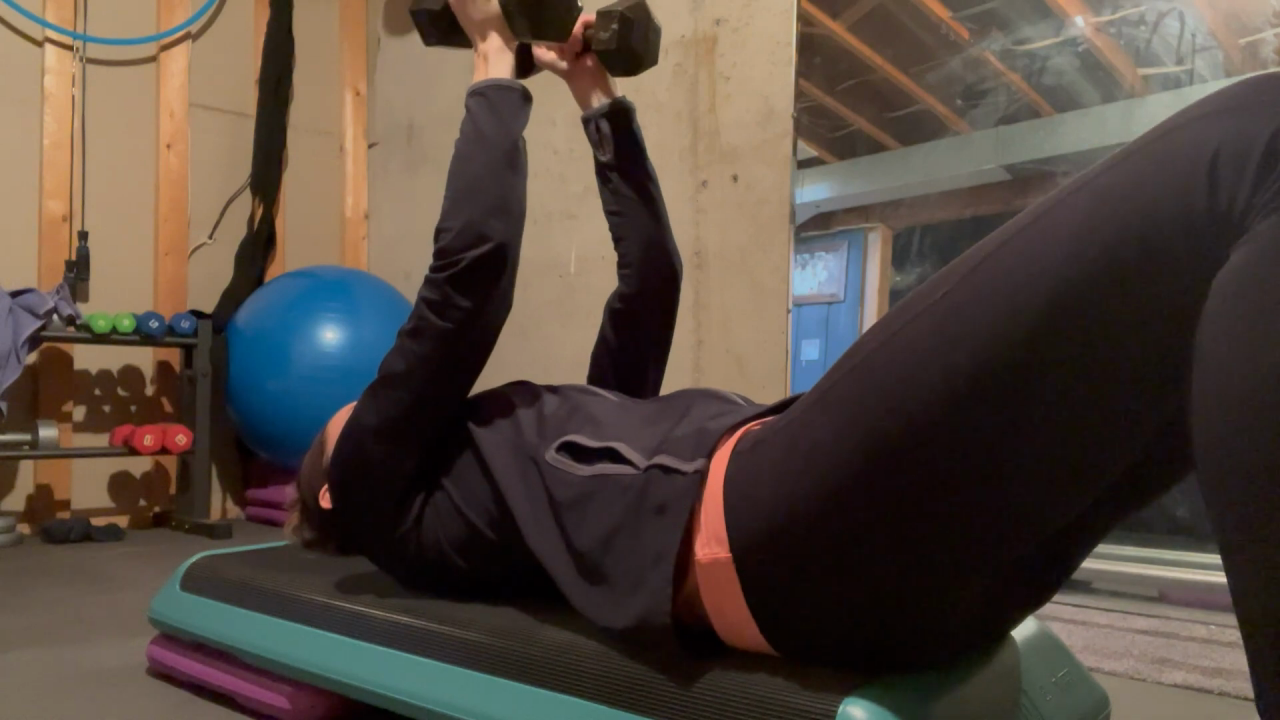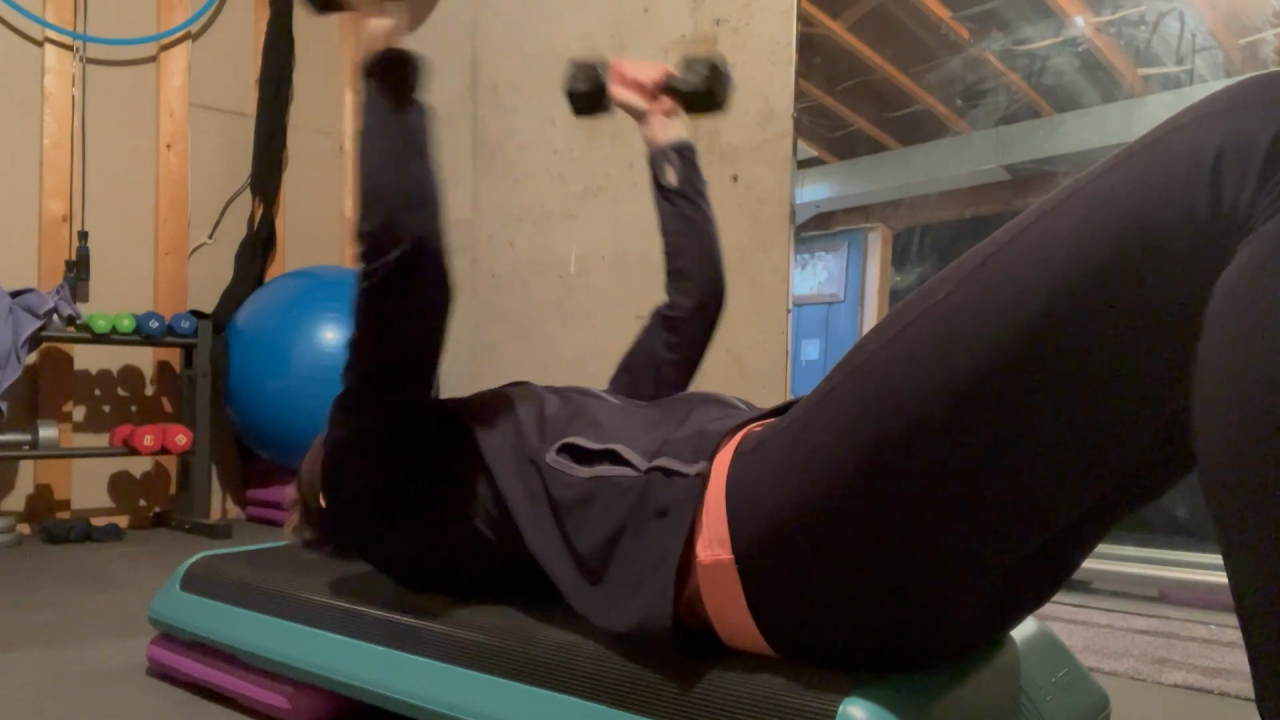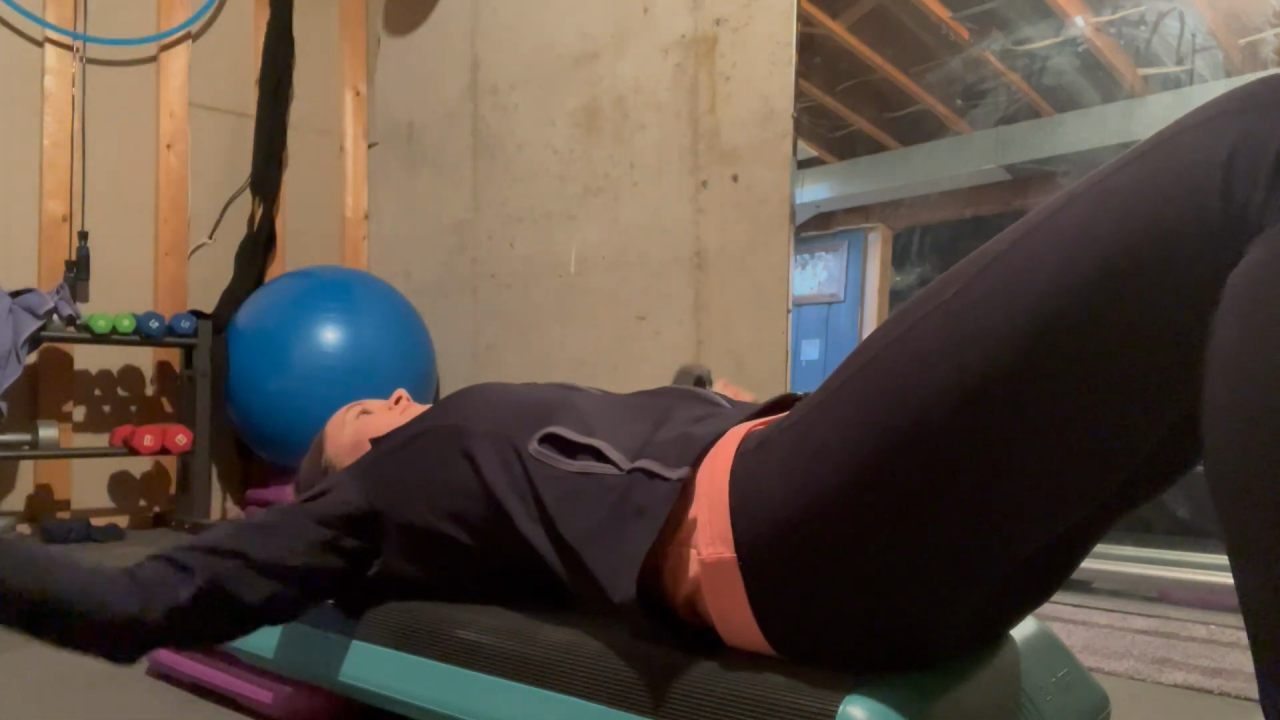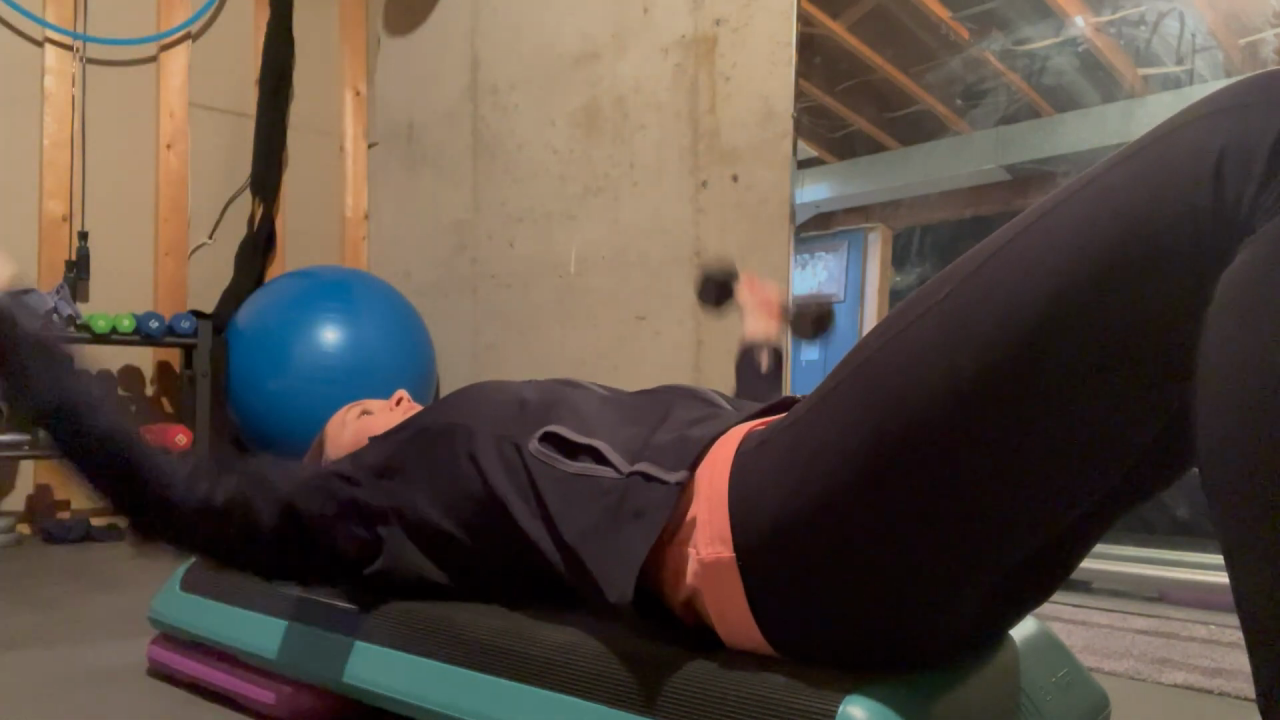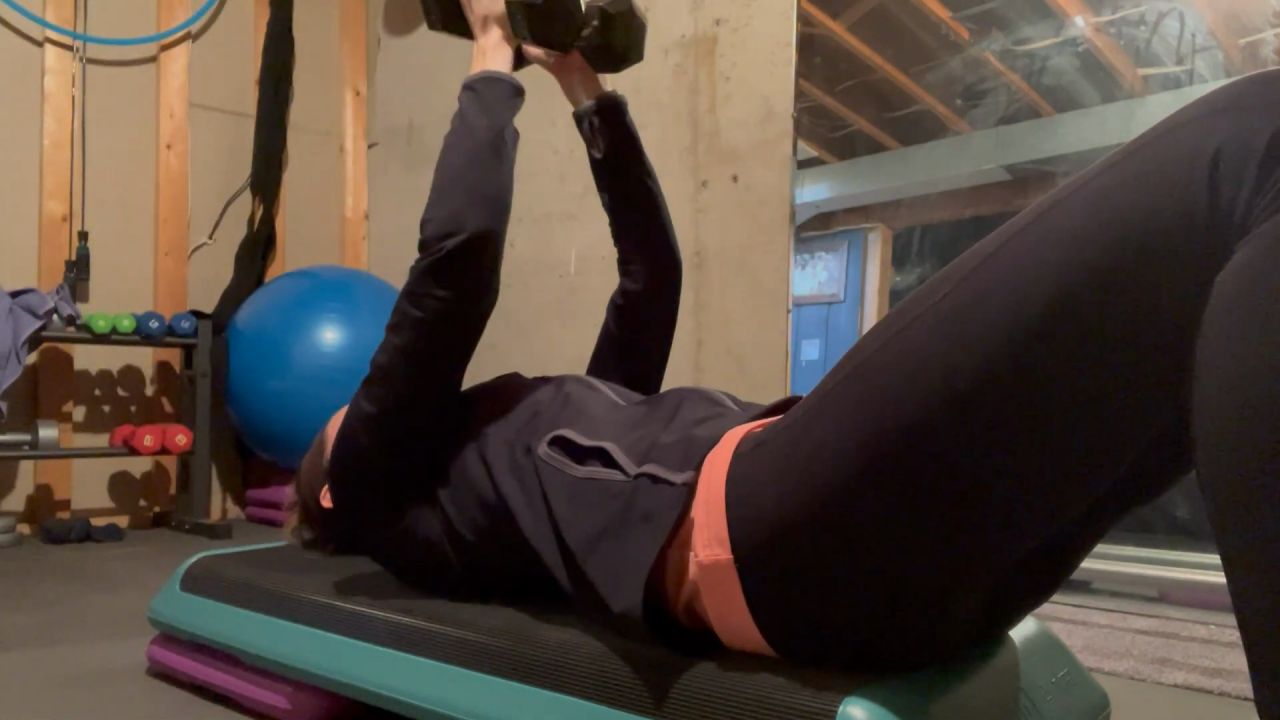
dt=1s
person 1, frame 1
left shoulder: (546, 439)
right shoulder: (386, 495)
left elbow: (649, 275)
right elbow: (470, 264)
left wrist: (598, 99)
right hip: (770, 532)
person 1, frame 2
left shoulder: (553, 443)
right shoulder: (396, 506)
left elbow: (692, 305)
right elbow: (404, 274)
left wrist: (660, 136)
right wrist: (390, 57)
left hip: (823, 512)
right hip: (771, 533)
person 1, frame 3
left shoulder: (501, 443)
right shoulder: (372, 500)
right elbow: (141, 605)
left wrist: (729, 396)
left hip: (827, 497)
right hip: (777, 530)
person 1, frame 4
left shoulder: (495, 442)
right shoulder: (377, 504)
right elbow: (186, 495)
left wrist: (755, 347)
left hip: (814, 484)
right hip: (773, 535)
person 1, frame 5
left shoulder: (560, 428)
right shoulder: (390, 489)
left elbow: (651, 270)
right elbow: (458, 252)
left wrist: (586, 90)
left hip: (895, 532)
right hip: (769, 533)
